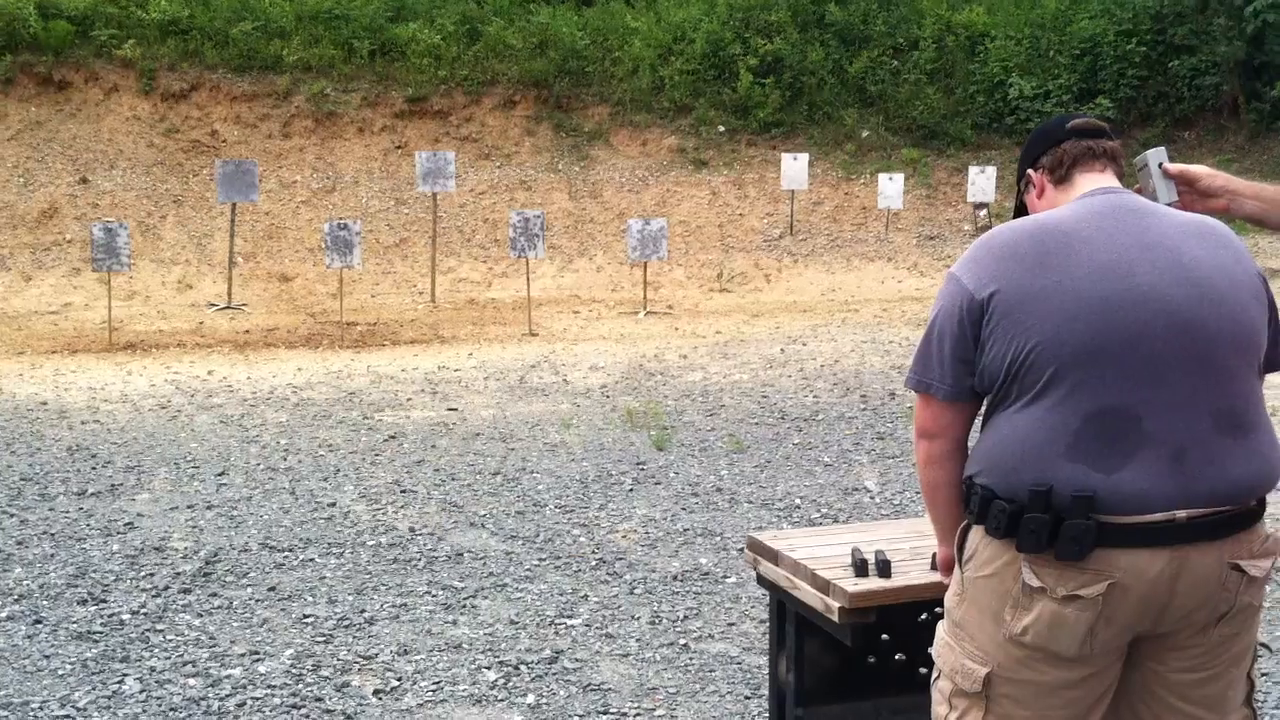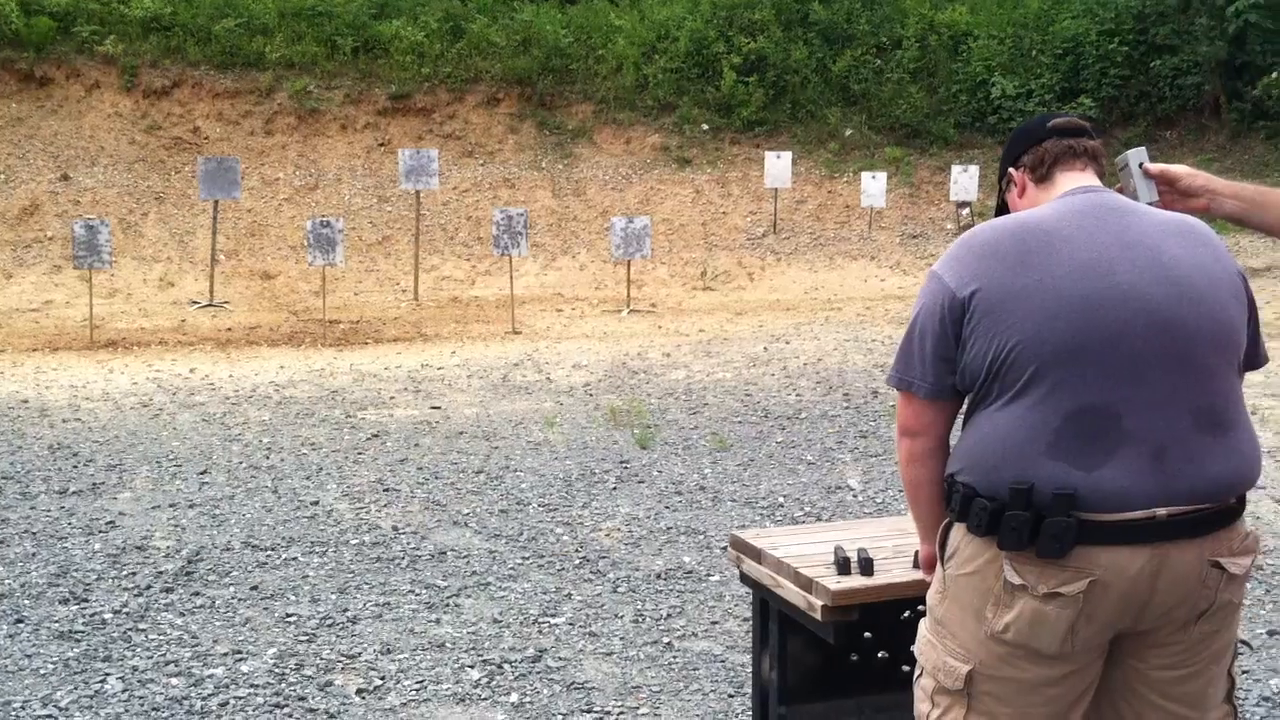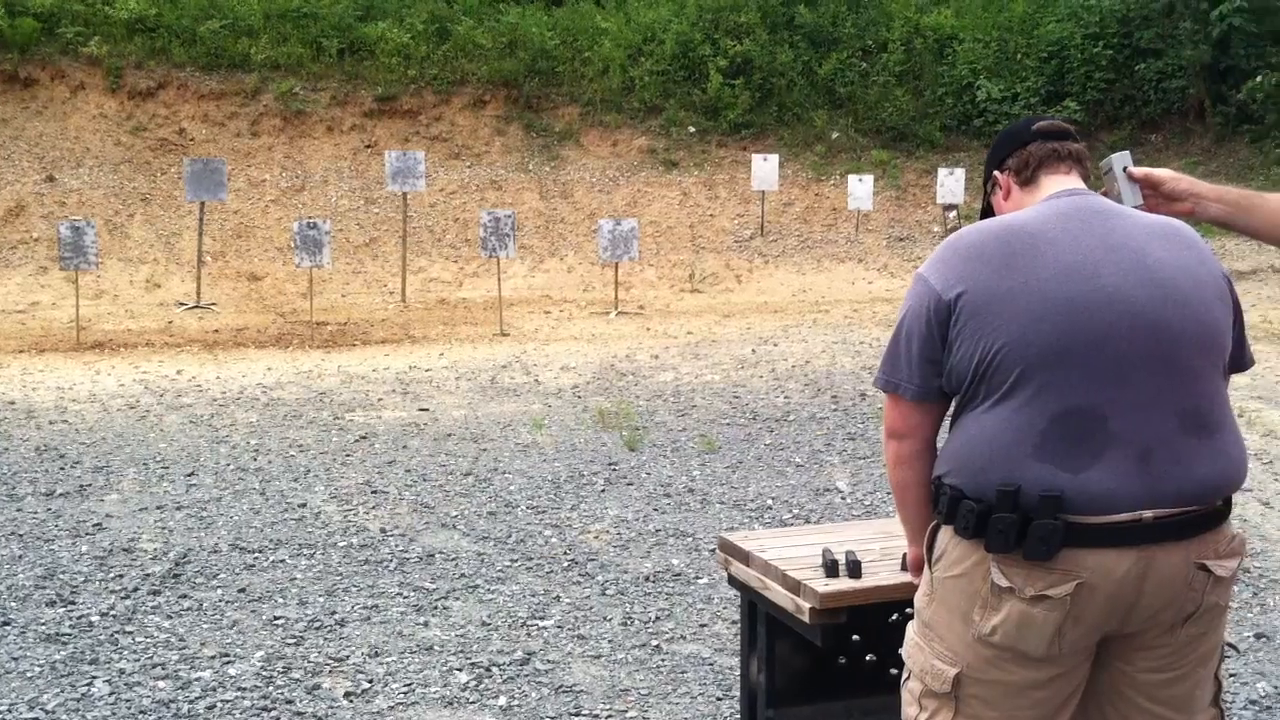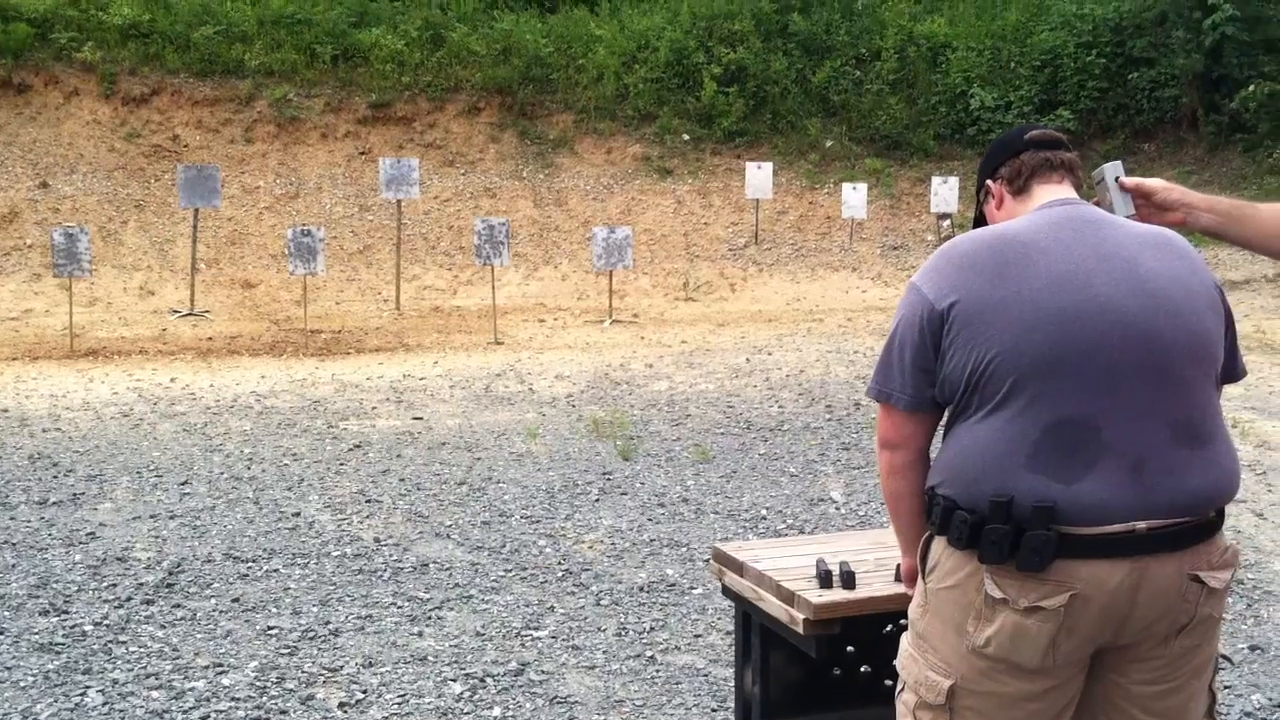
dt=0.1s
person 1, frame 1
left shoulder: (996, 259)
right shoulder: (1229, 250)
left elbow: (937, 433)
left wrist: (954, 541)
left hip: (1054, 566)
right hip: (1220, 557)
person 1, frame 2
left shoulder: (979, 257)
right shoulder: (1208, 249)
left elbow: (919, 431)
right elbow: (1218, 402)
left wrist: (936, 540)
left hip: (1034, 564)
right hip: (1200, 555)
person 1, frame 3
left shoulder: (964, 259)
right shoulder: (1192, 252)
left elbow: (907, 434)
right elbow: (1205, 401)
left wrist: (923, 543)
left hip: (1021, 566)
right hip: (1186, 558)
person 1, frame 4
left shoulder: (957, 268)
right shoulder: (1185, 262)
left elbow: (900, 444)
right elbow: (1194, 415)
left wrist: (917, 554)
left hip: (1014, 578)
right hip: (1178, 568)
